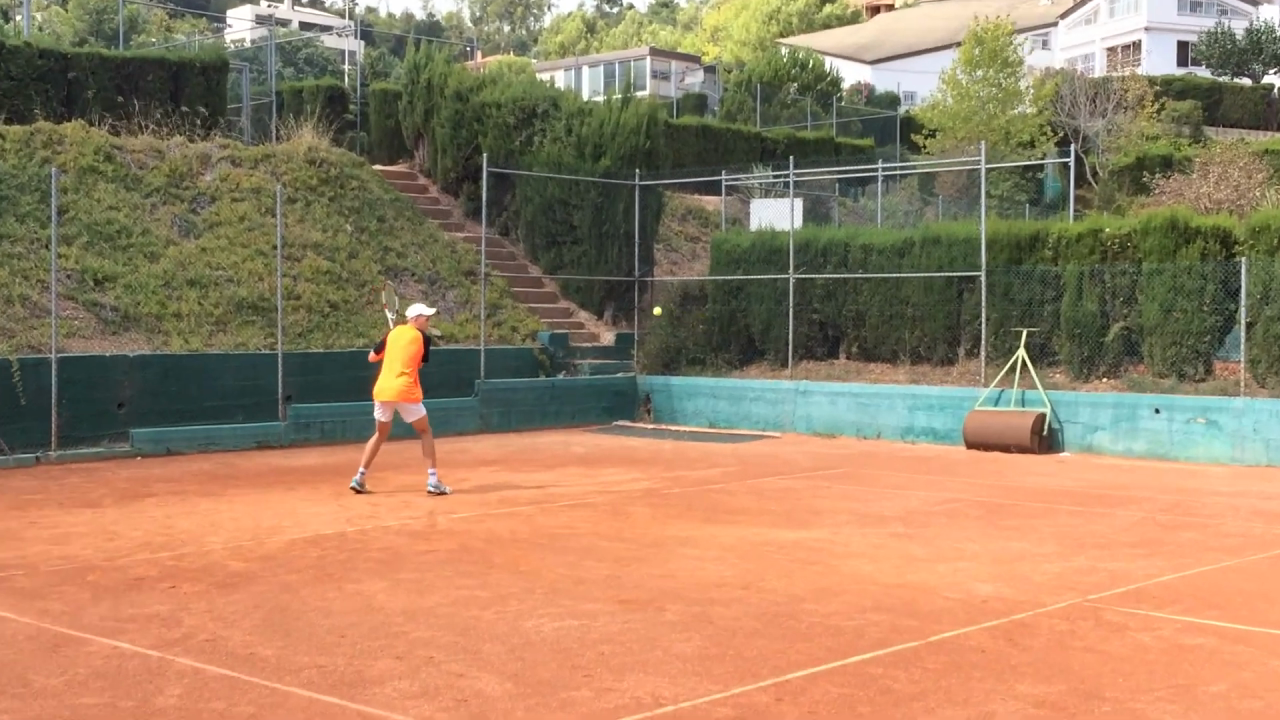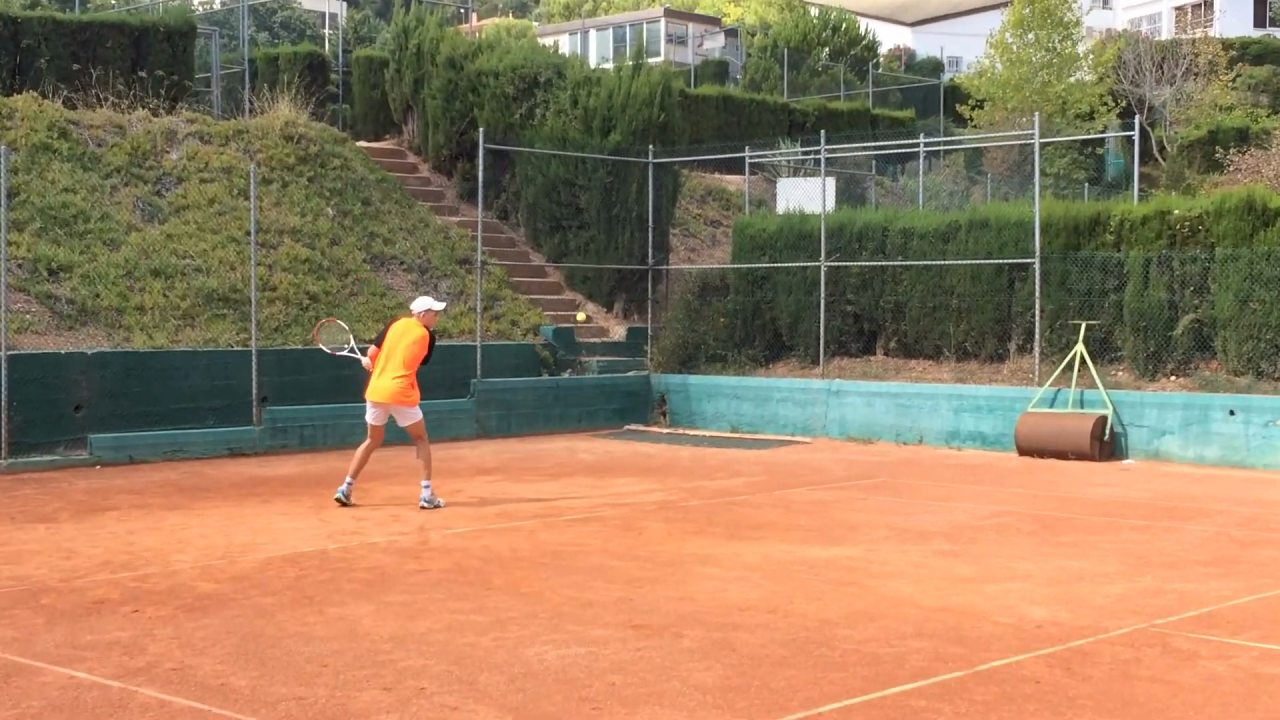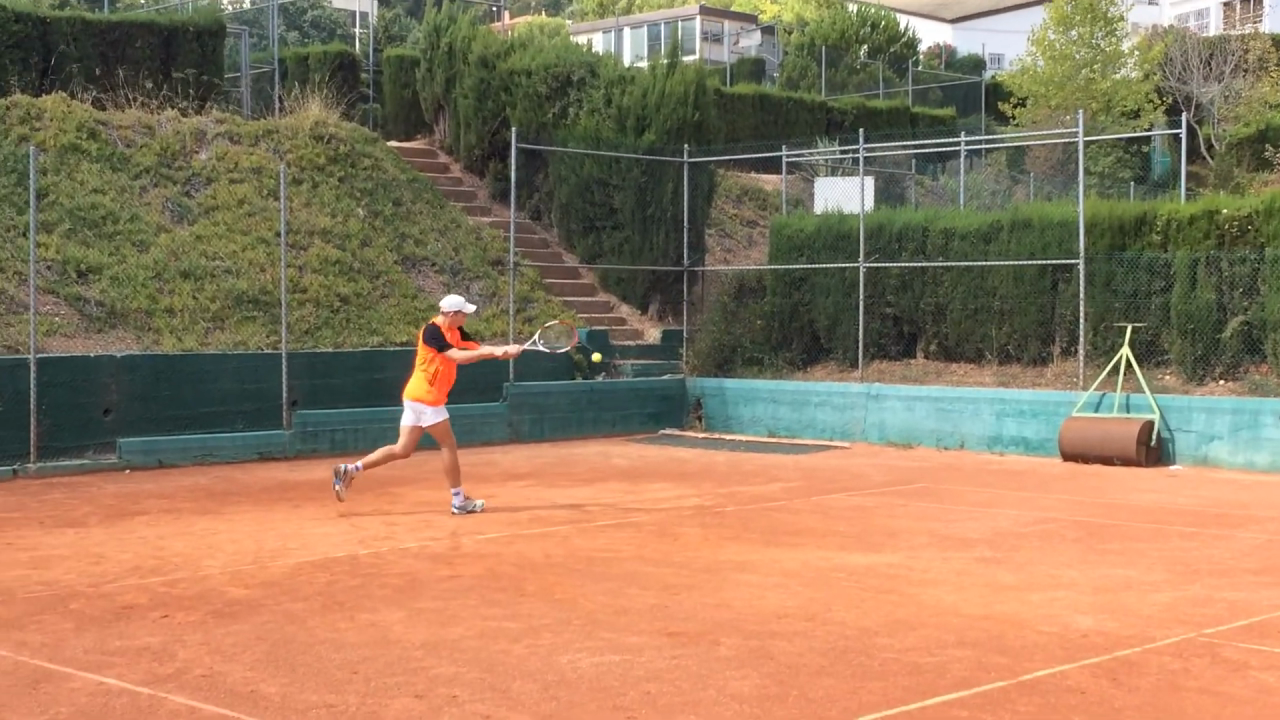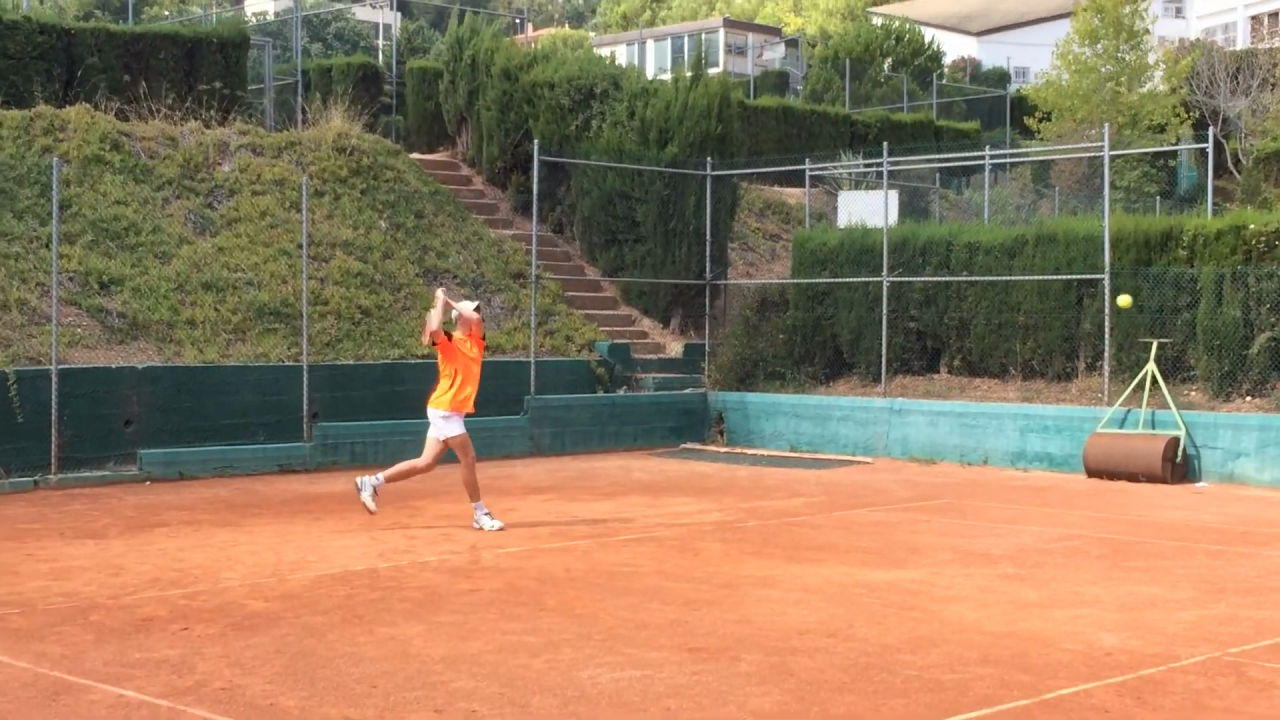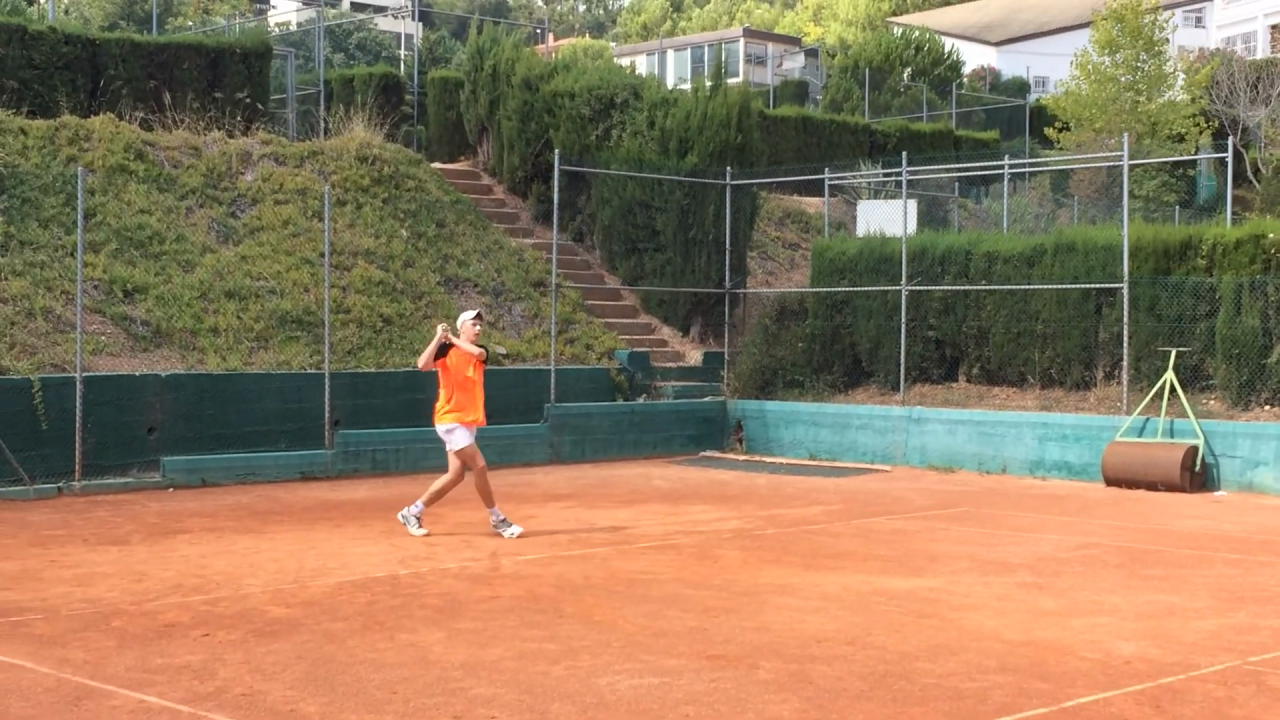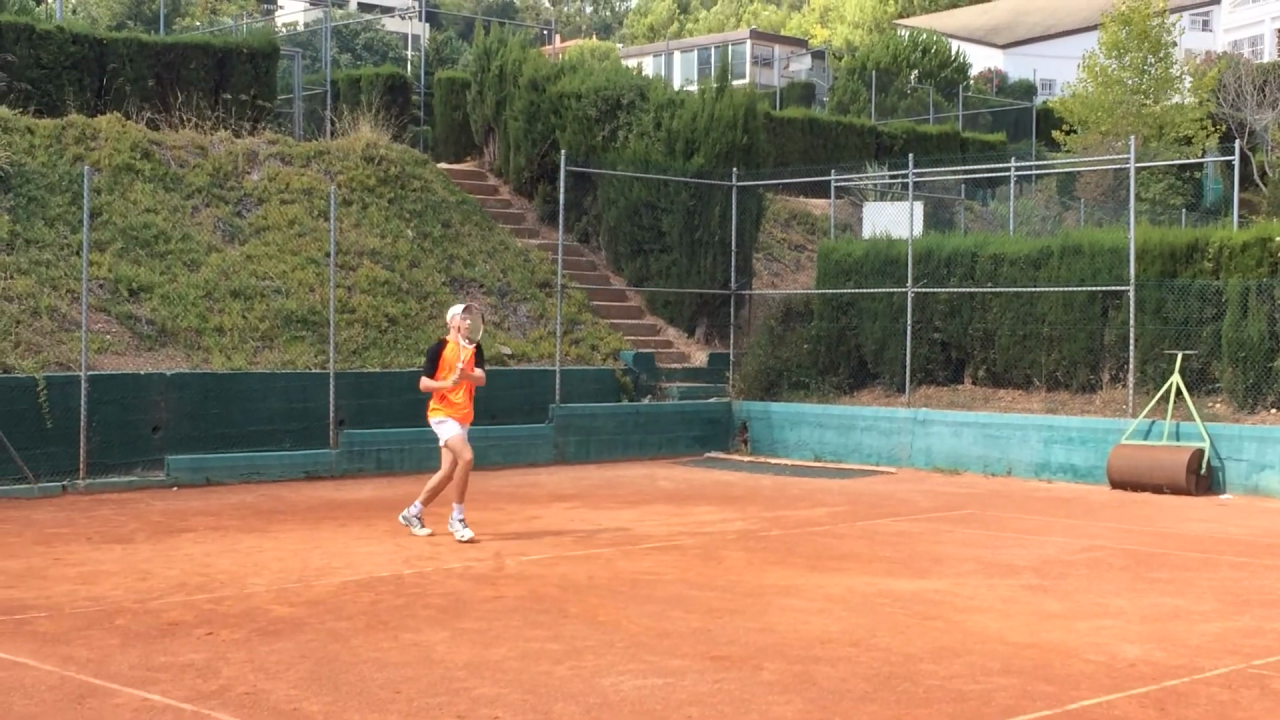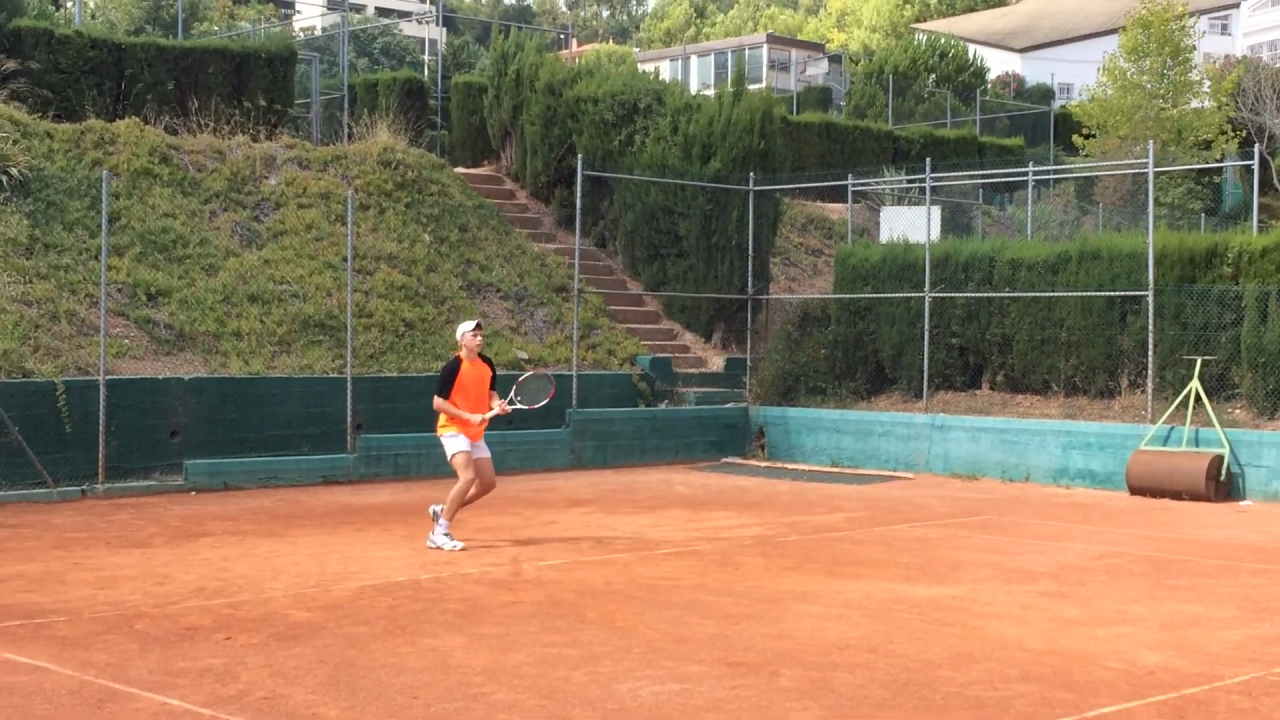
dt=0.2s
person 1, frame 1
left shoulder: (393, 332)
right shoulder: (424, 338)
left elbow: (372, 358)
left hip: (382, 391)
right hip: (406, 392)
left knee: (380, 435)
right knee: (425, 433)
left ankle: (359, 478)
right ankle: (433, 481)
person 1, frame 2
left shoulder: (395, 325)
right shoulder: (428, 337)
left elbow: (372, 352)
left wrist: (368, 362)
left hip: (376, 392)
right hip: (401, 394)
left knee: (372, 442)
right knee: (421, 440)
left ankle: (345, 489)
right ankle: (427, 494)
person 1, frame 3
left shoulder: (454, 331)
right shoulder: (432, 330)
left elbow: (471, 347)
right elbow: (455, 356)
left wrist: (502, 350)
right wrist: (495, 352)
left hip: (417, 396)
right hip: (423, 396)
left knee: (402, 449)
right knee: (449, 446)
left ankle: (348, 470)
right ankle: (459, 500)
person 1, frame 4
left shoulder: (478, 338)
right shoulder: (446, 339)
left elbow: (476, 320)
right elbow: (432, 334)
left wrist: (458, 307)
right wrist: (442, 302)
left hip: (452, 409)
right hip: (445, 408)
left knee: (427, 462)
right knee: (468, 458)
left ankle: (372, 483)
right ankle: (480, 513)
person 1, frame 5
left shoulder: (481, 351)
right shoulder: (445, 348)
left elbow: (479, 354)
right elbow: (423, 365)
left wrist: (454, 340)
right wrist: (438, 338)
left hip: (466, 422)
right hip: (450, 419)
left knee: (456, 474)
right knee: (479, 466)
left ankle: (411, 513)
right ankle: (498, 519)
person 1, frame 6
left shoulder: (475, 349)
right shoulder: (438, 348)
left elbow: (481, 378)
right elbow: (423, 384)
left wrist: (468, 374)
right wrist: (450, 383)
left hip: (463, 417)
right hip: (442, 414)
left knee: (448, 470)
right knee: (466, 459)
left ankle: (412, 513)
right ankle: (457, 518)
person 1, frame 7
left shoulder: (488, 364)
right shoulder: (453, 367)
left elbow: (490, 394)
right elbow: (438, 403)
left wrist: (497, 405)
right wrist: (469, 417)
left hip: (475, 433)
right hip: (453, 429)
left knee: (488, 483)
right knee: (468, 477)
left ankle: (443, 510)
right ankle: (439, 533)
